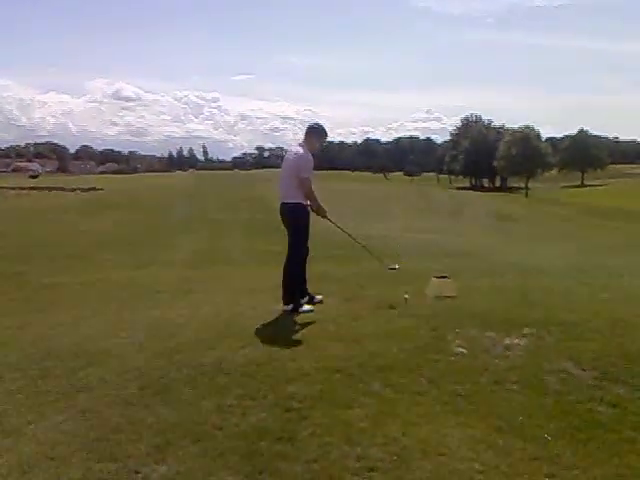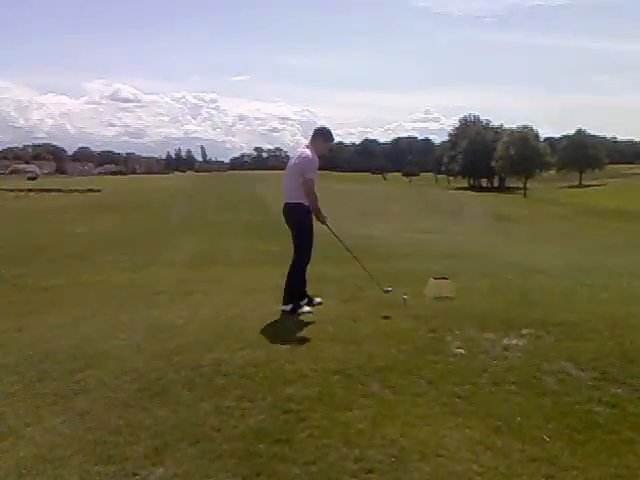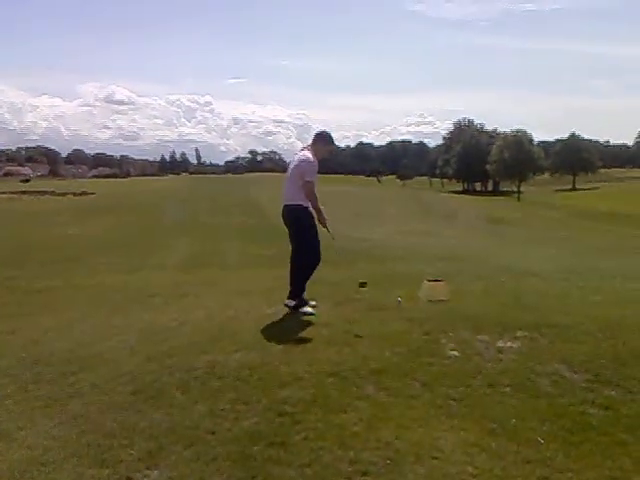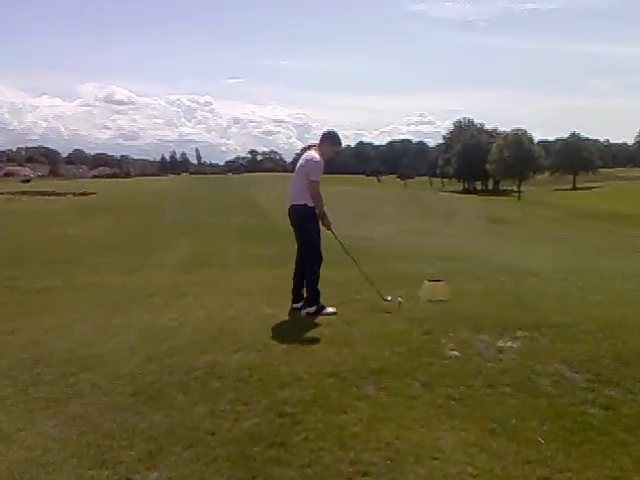
dt=0.2s
person 1, frame 1
left shoulder: (293, 152)
right shoulder: (305, 157)
right elbow: (306, 189)
left wrist: (311, 204)
right wrist: (318, 208)
left hip: (288, 206)
right hip: (296, 209)
left knee: (300, 252)
right knee: (296, 254)
left ankle: (301, 294)
right ankle: (290, 301)
person 1, frame 2
left shoulder: (300, 154)
right shoulder: (310, 158)
right elbow: (309, 191)
left wrist: (313, 210)
right wrist: (319, 213)
left hip: (291, 207)
right hip: (299, 209)
left knee: (302, 253)
right knee: (302, 255)
left ankle: (301, 295)
right ankle: (289, 301)
person 1, frame 3
left shoulder: (300, 156)
right shoulder: (310, 161)
right elbow: (309, 192)
left wrist: (315, 212)
right wrist: (320, 215)
left hip: (290, 209)
right hip: (299, 211)
left knee: (299, 255)
right knee: (312, 255)
left ankle: (296, 297)
right ankle: (294, 297)
person 1, frame 4
left shoulder: (307, 156)
right shoulder: (316, 160)
right elbow: (314, 193)
left wrist: (319, 213)
right wrist: (324, 216)
left hip: (297, 209)
right hip: (304, 211)
left knee: (303, 256)
right knee: (313, 258)
left ankle: (298, 299)
right ankle: (312, 304)
